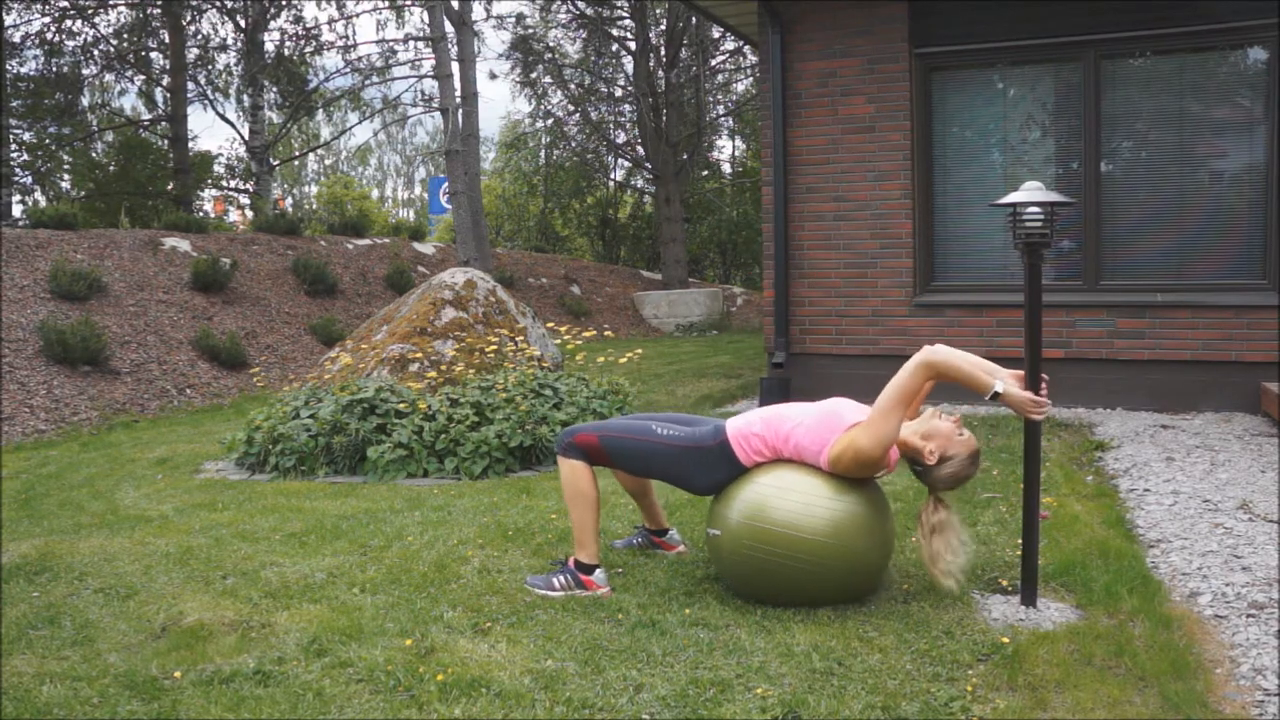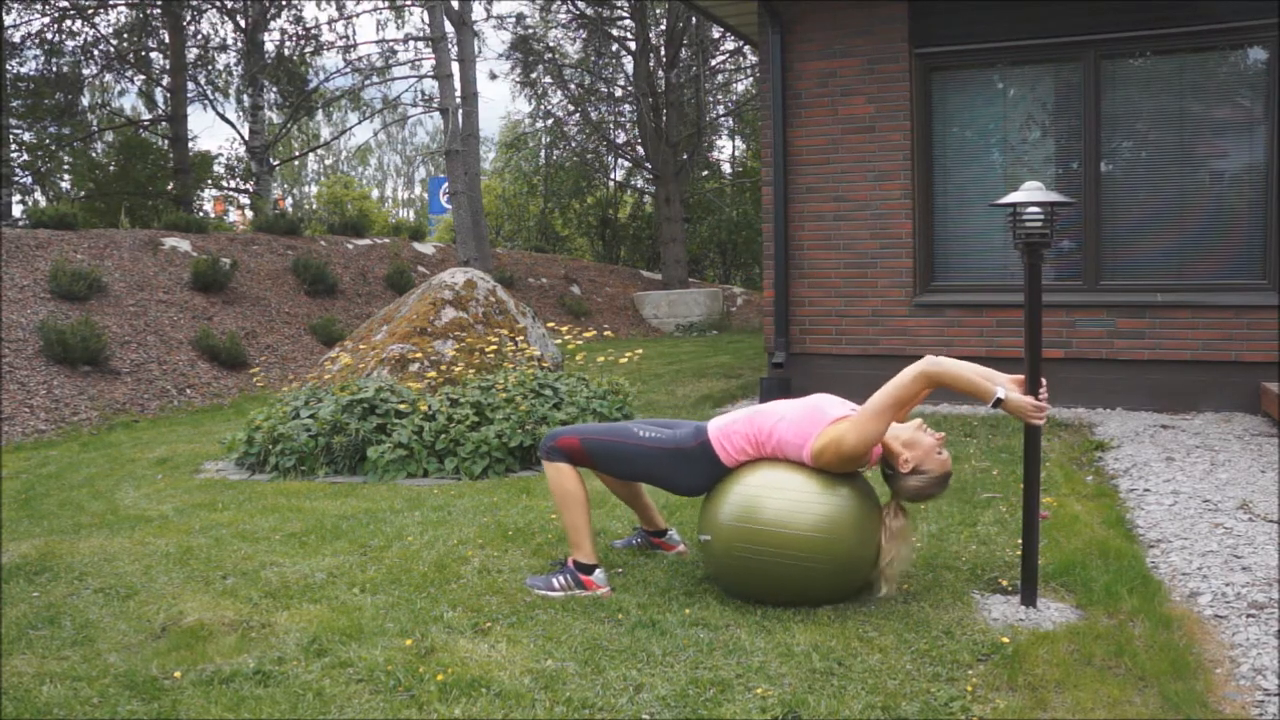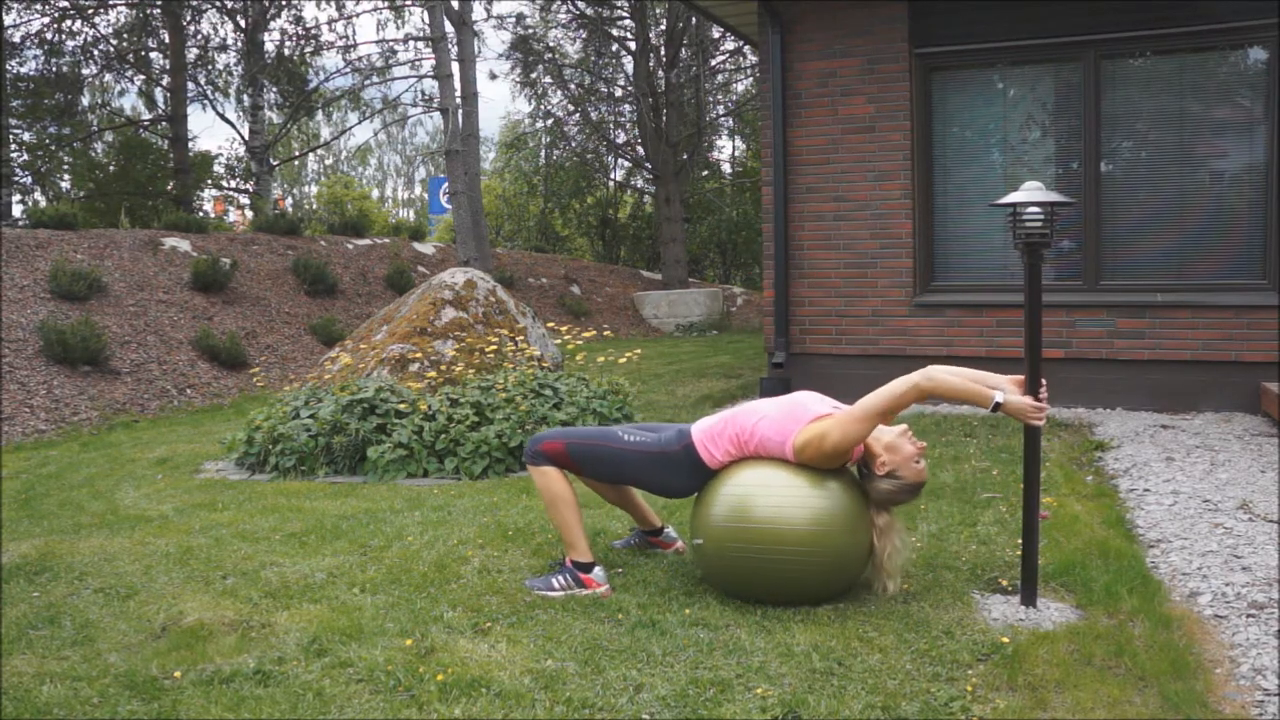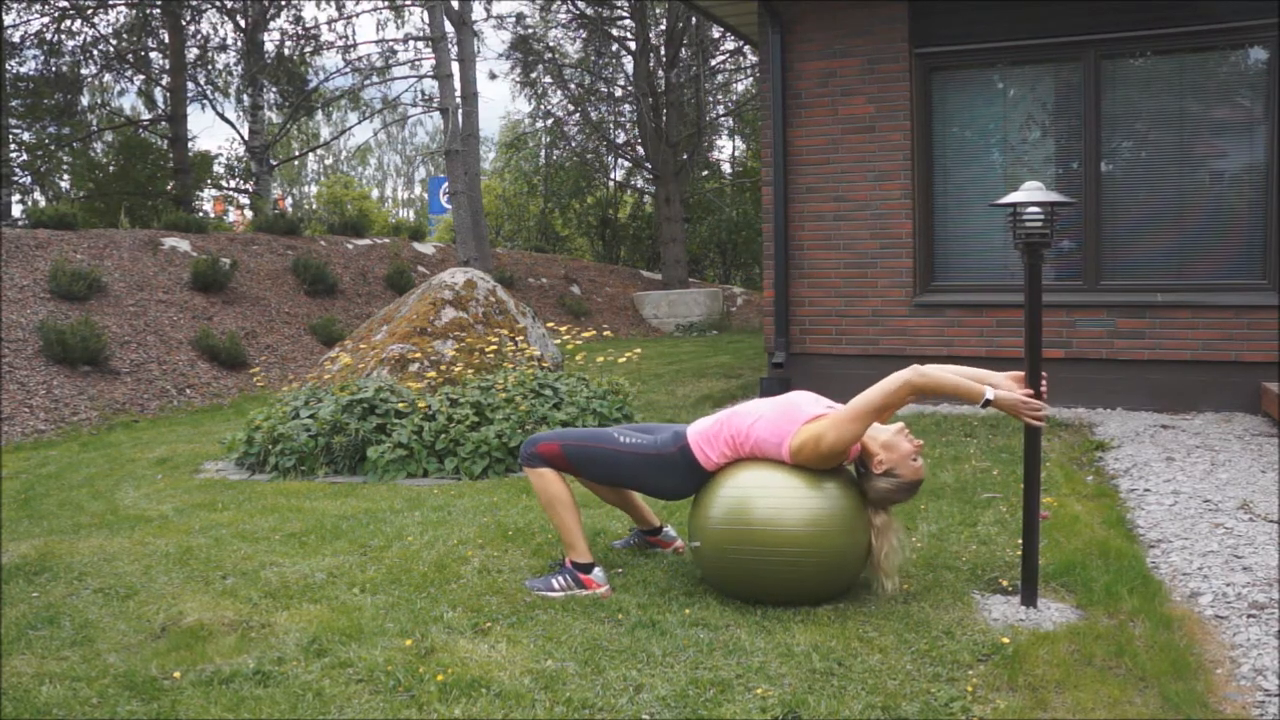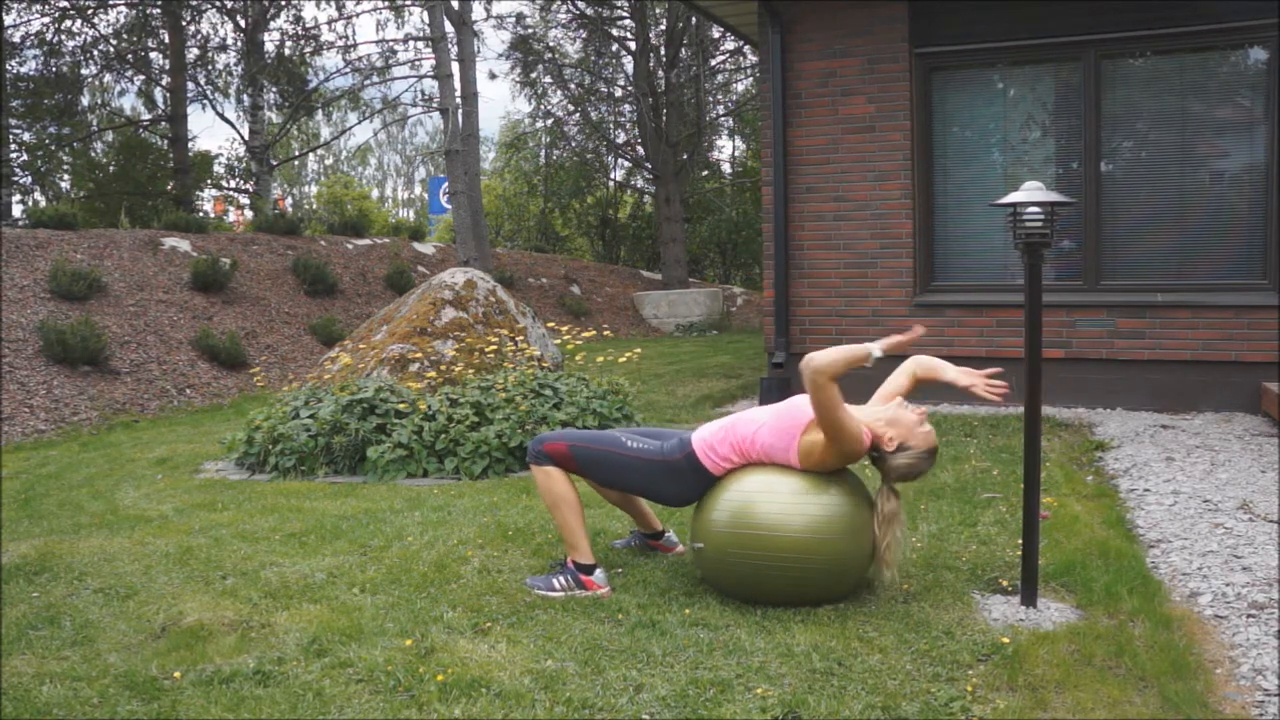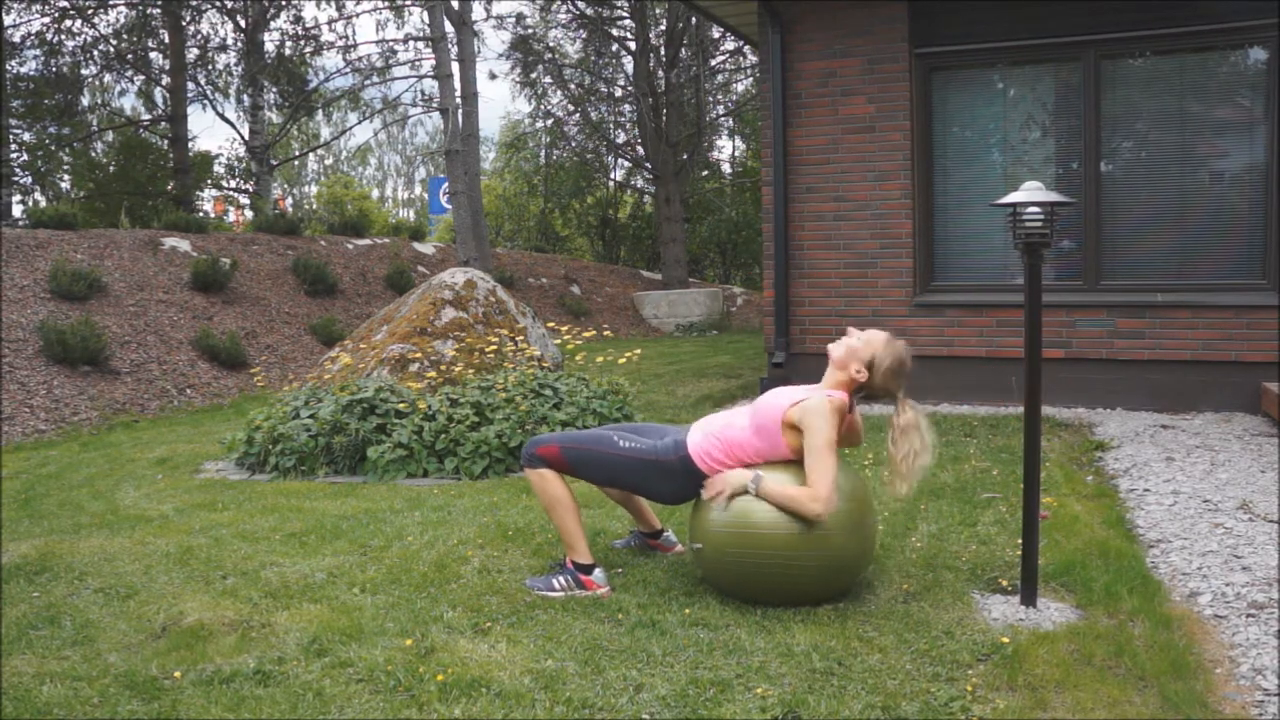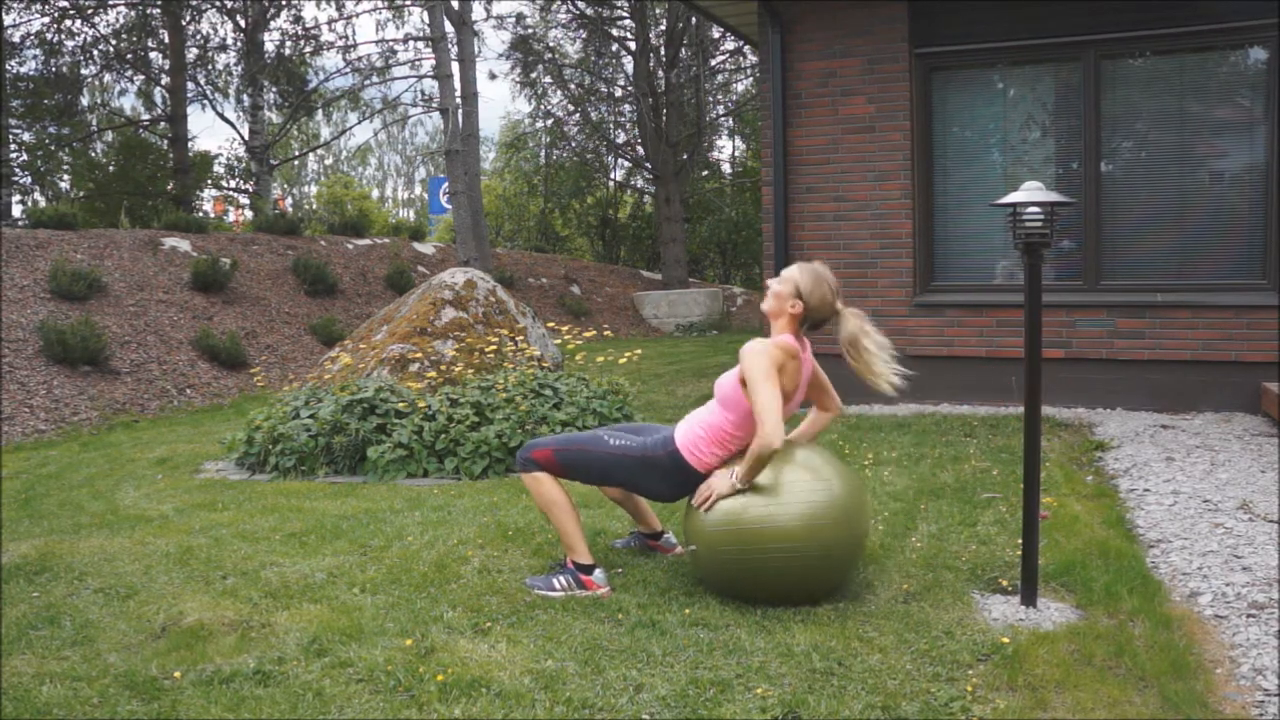
dt=0.3s
person 1, frame 1
left shoulder: (869, 452)
right shoulder: (898, 435)
left elbow: (927, 359)
right elbow: (933, 356)
left wrist: (1001, 391)
right wrist: (1006, 376)
left hip: (719, 453)
right hip: (731, 433)
left knee: (573, 442)
right knee: (612, 432)
left ankle: (585, 572)
right ankle: (659, 533)
person 1, frame 2
left shoulder: (851, 446)
right shoulder: (879, 434)
right elbow: (929, 369)
right wrist: (1005, 381)
left hip: (700, 454)
right hip: (709, 438)
left knee: (556, 446)
right knee: (597, 442)
left ankle: (584, 573)
right ankle: (658, 534)
person 1, frame 3
left shoulder: (834, 445)
right shoulder: (859, 433)
right elbow: (924, 378)
right wrist: (1005, 383)
left hip: (686, 457)
right hip: (696, 439)
left knee: (541, 450)
right knee: (580, 450)
left ankle: (583, 572)
right ankle: (655, 532)
person 1, frame 4
left shoulder: (831, 444)
right shoulder: (860, 432)
right elbow: (915, 380)
right wrist: (995, 380)
left hip: (682, 459)
right hip: (689, 440)
left knee: (538, 452)
right knee: (578, 449)
left ankle: (582, 572)
right ankle: (652, 532)
person 1, frame 5
left shoulder: (844, 442)
right shoulder: (867, 421)
left elbow: (813, 367)
right elbow: (910, 369)
left wrist: (875, 350)
right wrist: (951, 371)
left hip: (687, 464)
right hip: (699, 443)
left knee: (545, 451)
right knee: (579, 447)
left ankle: (585, 573)
right ankle: (655, 535)
person 1, frame 6
left shoulder: (822, 405)
right shoulder: (837, 395)
left elbow: (819, 504)
right elbow: (855, 437)
left wrist: (749, 479)
left hip: (681, 468)
right hip: (689, 444)
left knee: (539, 453)
right knee: (589, 440)
left ankle: (583, 572)
right ankle: (654, 535)
person 1, frame 7
left shoulder: (761, 352)
right shoulder: (798, 352)
left elbow: (770, 438)
right elbow: (830, 408)
left wrist: (737, 480)
right wrist: (791, 441)
left hip: (671, 462)
right hip: (683, 444)
left knee: (532, 457)
right knee: (593, 442)
left ankle: (584, 573)
right ankle: (654, 535)
